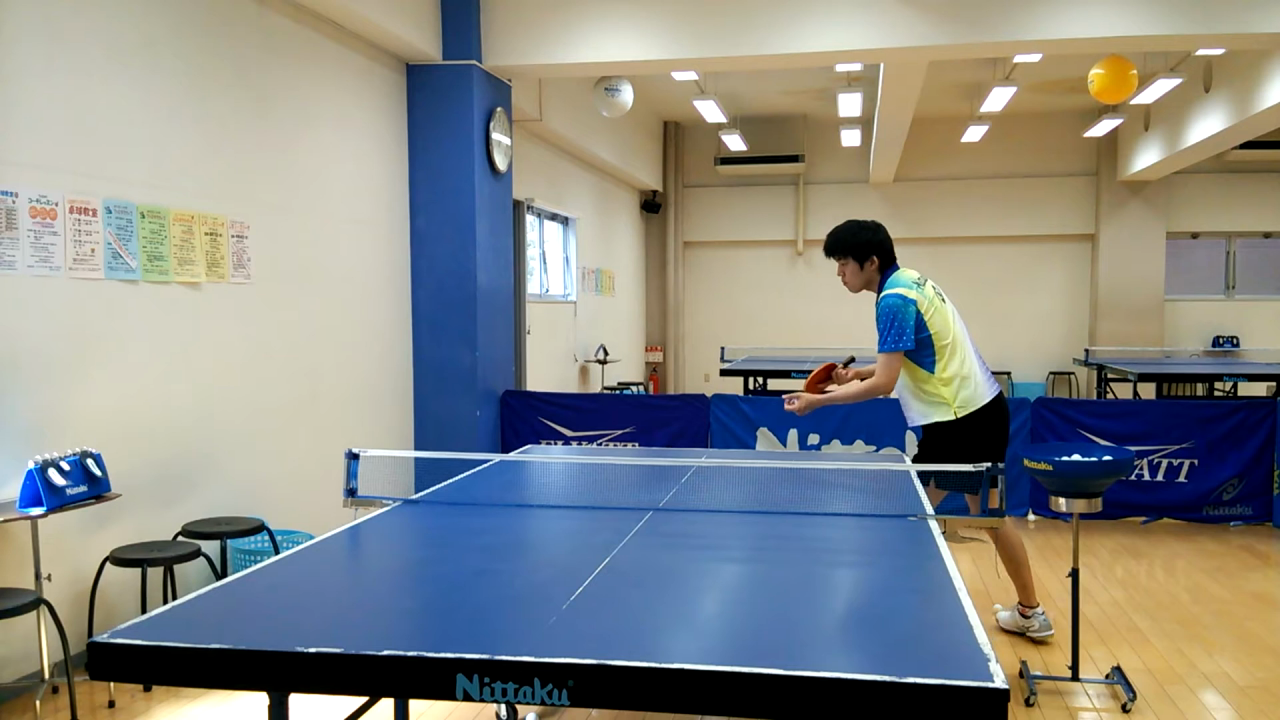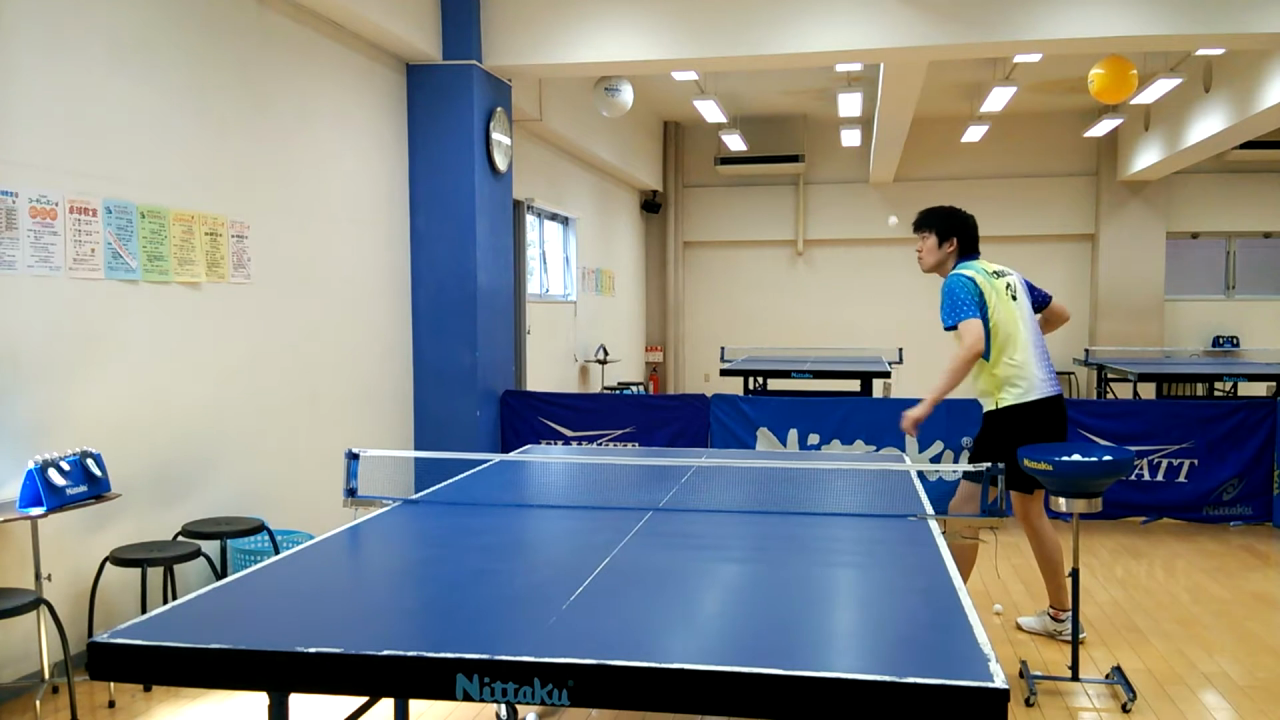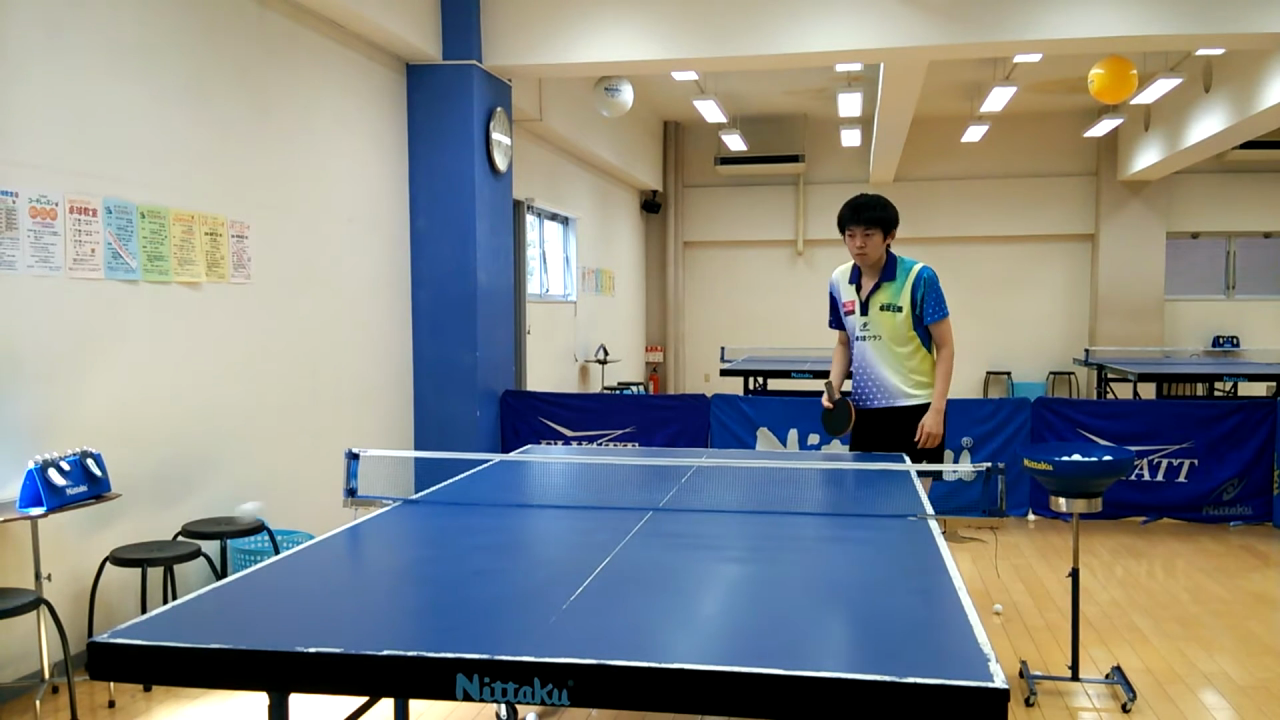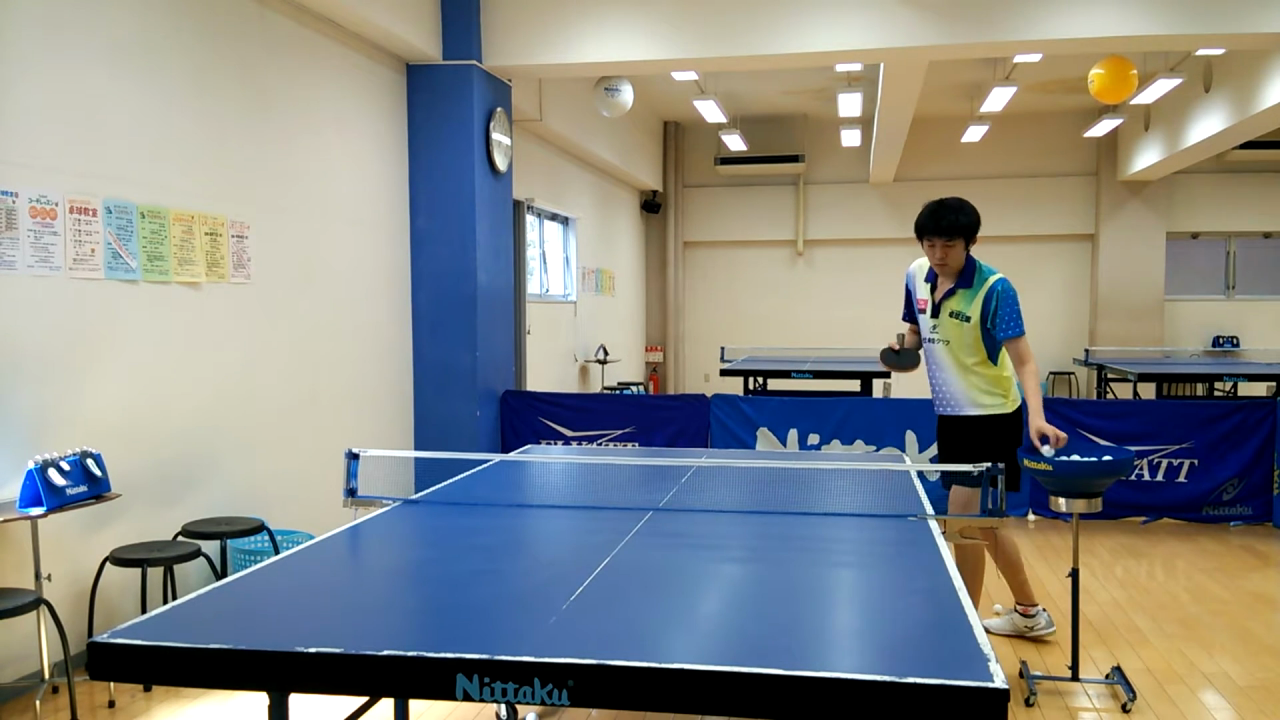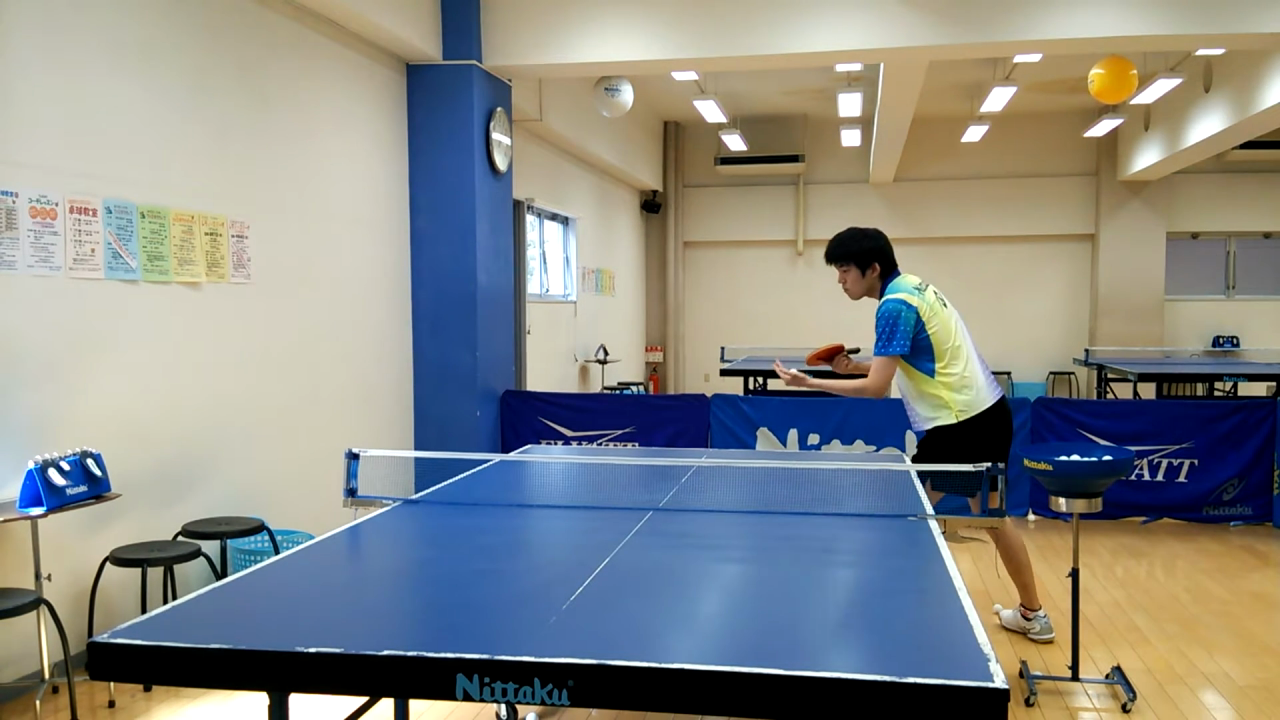
dt=1s
person 1, frame 1
left shoulder: (894, 300)
right shoulder: (911, 282)
left elbow: (885, 384)
left wrist: (820, 400)
right wrist: (856, 373)
left hip: (960, 421)
right hip: (985, 409)
right knee: (990, 511)
right ankle: (1030, 612)
person 1, frame 2
left shoulder: (959, 282)
right shoulder: (1005, 275)
left elbow: (971, 347)
right elbow: (1056, 313)
left wrist: (926, 405)
left hip: (1014, 412)
right hip: (1047, 405)
left knee: (962, 512)
right knee: (1029, 511)
right ankle: (1061, 616)
person 1, frame 3
left shoulder: (919, 278)
right shoulder: (839, 282)
left elbow: (945, 347)
left wrist: (937, 409)
right wrist: (834, 388)
left hip: (915, 410)
right hip: (866, 412)
person 1, frame 4
left shoulder: (994, 288)
right shoulder: (916, 275)
left elbow: (1023, 360)
left wrist: (1036, 417)
right wrist: (903, 348)
left hip: (990, 418)
right hip: (950, 415)
left knee: (963, 521)
right knee: (980, 519)
right ankle: (1030, 611)
person 1, frame 5
left shoulder: (894, 306)
right shoulder: (913, 288)
left elbow: (877, 387)
left wrist: (813, 383)
right wrist: (857, 366)
left hip: (961, 424)
right hip: (988, 413)
right ankle: (1033, 613)
